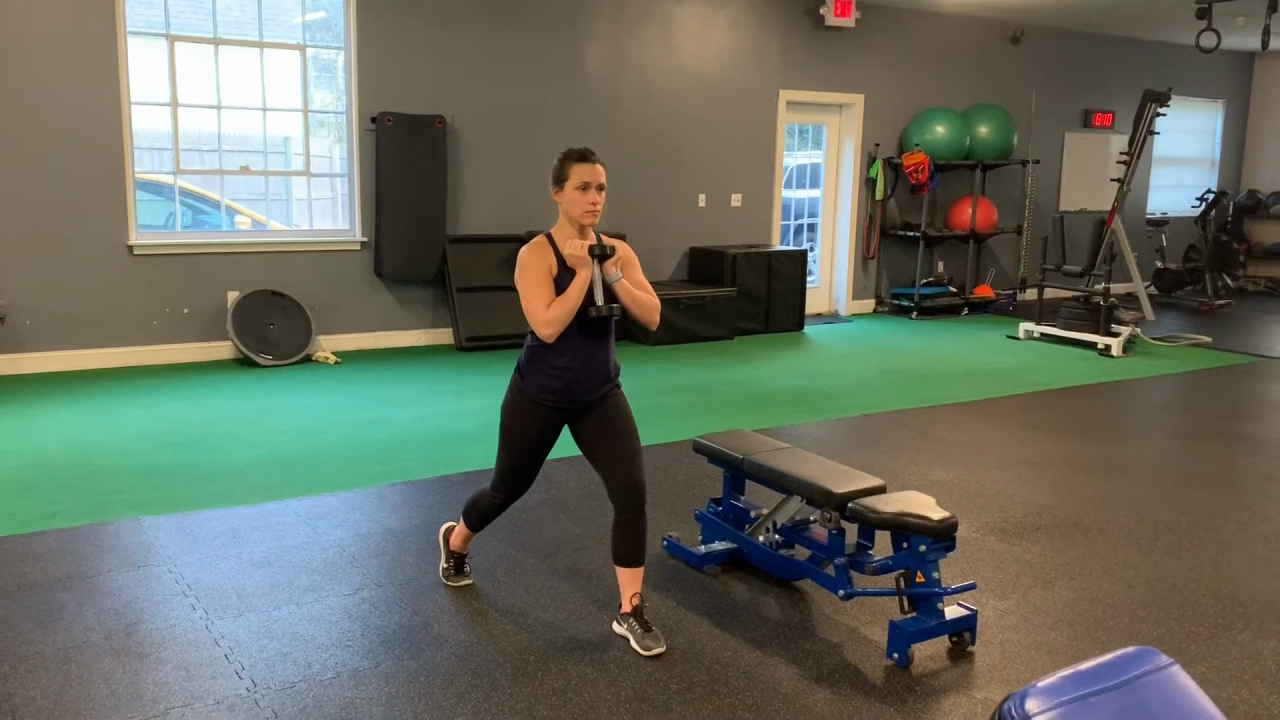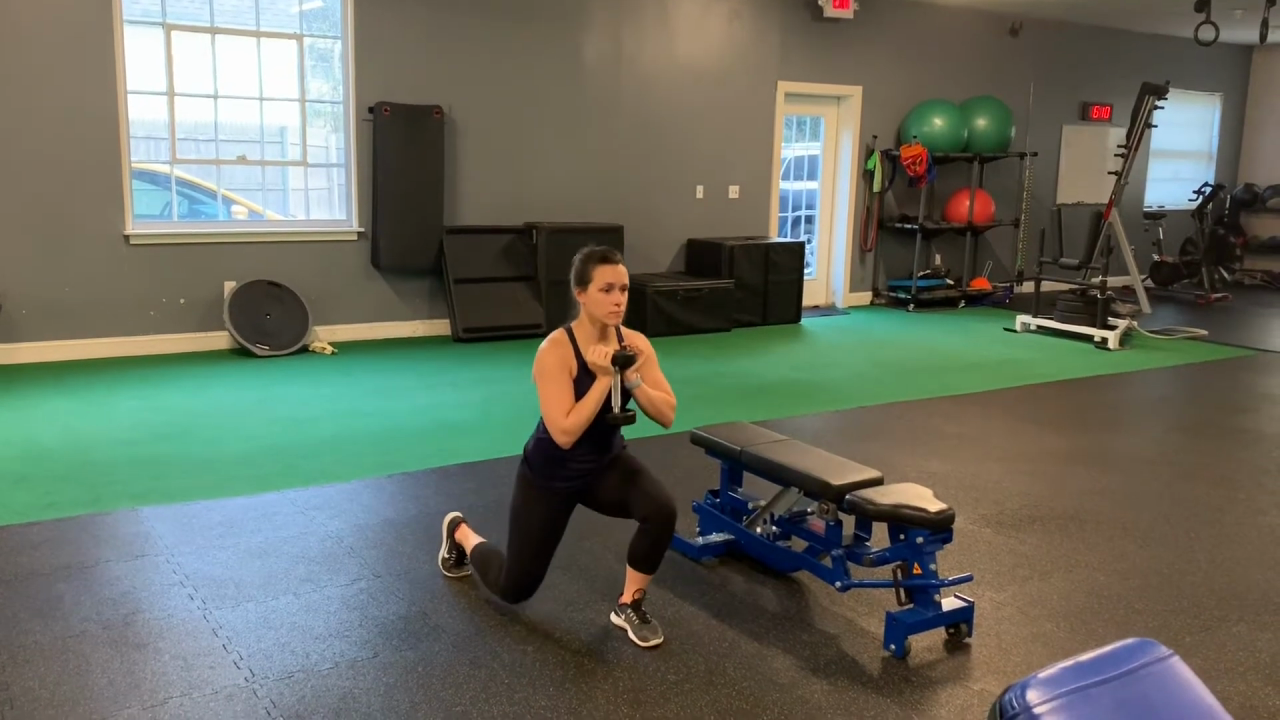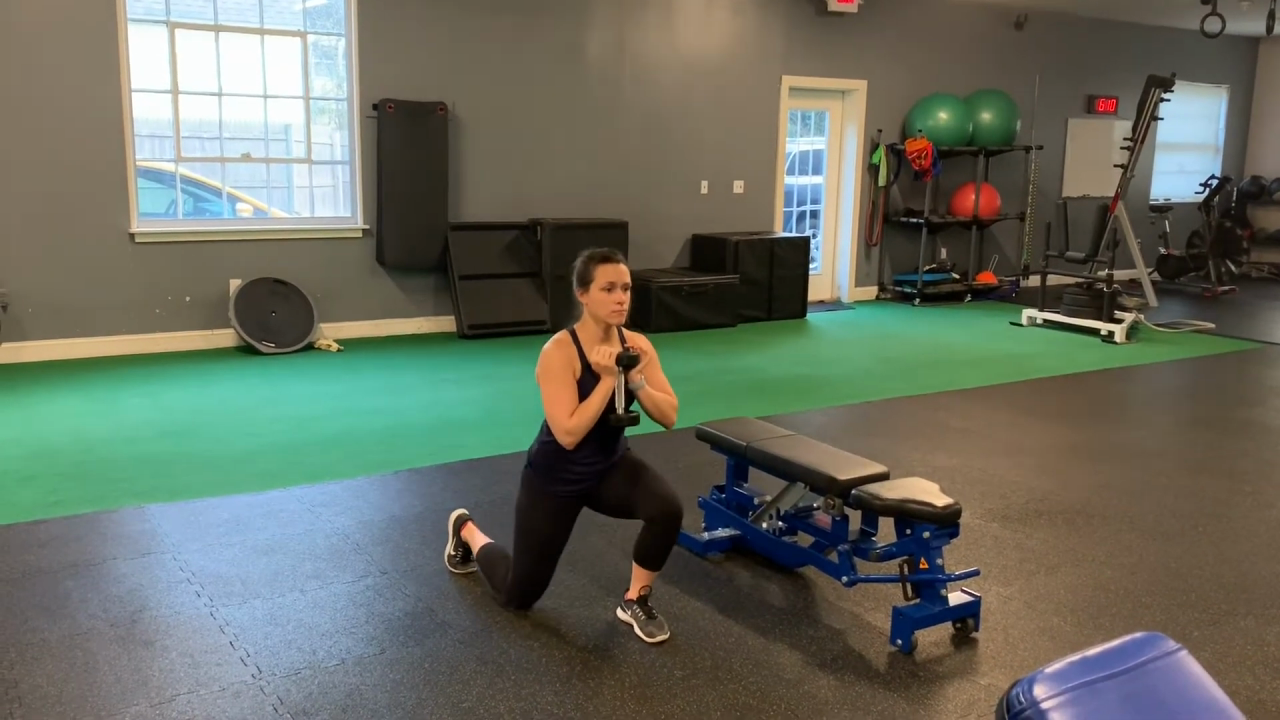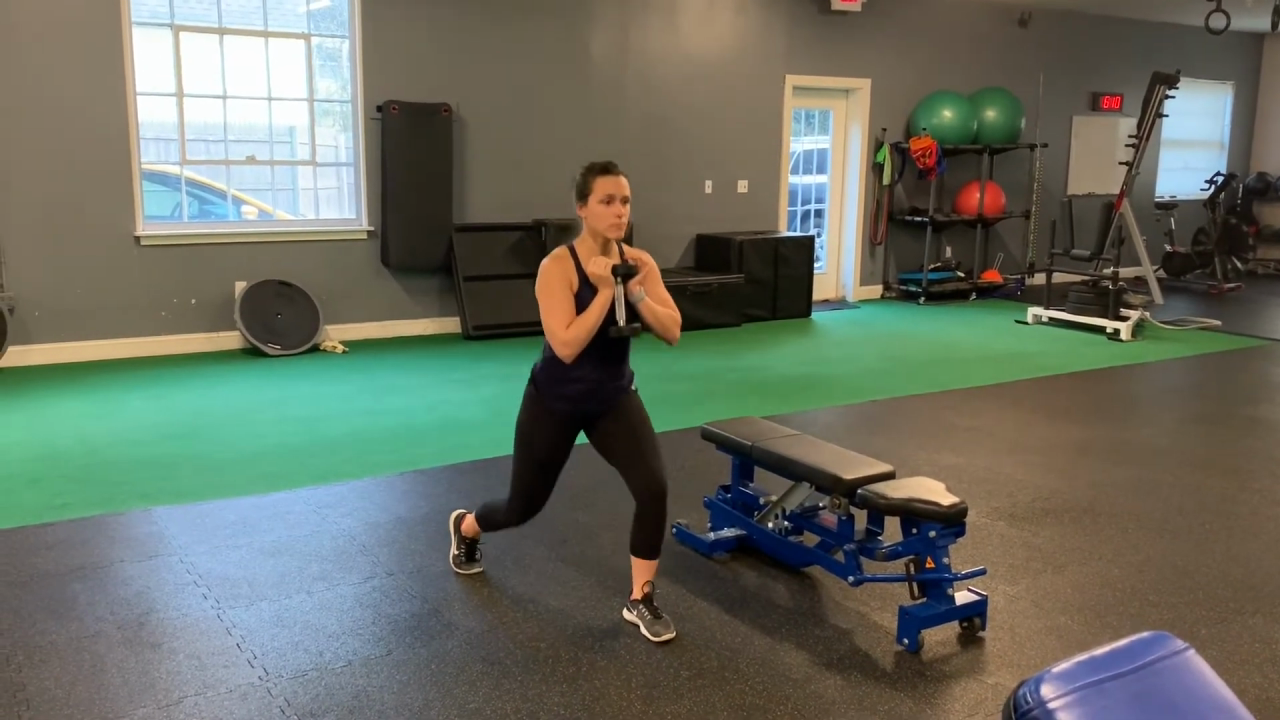
dt=1s
person 1, frame 1
left shoulder: (617, 250)
right shoulder: (536, 254)
left elbow: (652, 318)
right elbow: (546, 326)
left wrist: (612, 273)
right wrist: (582, 272)
left hip: (600, 394)
right hip: (539, 395)
left knee: (631, 494)
right knee: (506, 489)
left ankle: (630, 612)
right ankle: (454, 541)
person 1, frame 2
left shoulder: (635, 343)
right shoulder: (555, 350)
left elbow: (667, 414)
right elbow: (564, 432)
left wrist: (632, 379)
right wrist: (605, 377)
left hip: (606, 464)
right hip: (549, 476)
left knee: (662, 511)
right knee: (516, 588)
left ankle: (629, 606)
right ankle: (459, 532)
person 1, frame 3
left shoulder: (637, 345)
right shoulder: (559, 352)
left elbow: (670, 415)
right elbow: (568, 433)
left wrist: (635, 380)
right wrist: (608, 379)
left hip: (610, 465)
right hip: (555, 477)
left knee: (668, 509)
right knee: (521, 594)
left ankle: (635, 601)
right ankle: (465, 529)
person 1, frame 4
left shoulder: (640, 263)
right shoulder: (558, 266)
left elbow: (673, 332)
right elbow: (566, 346)
left wrist: (635, 291)
right wrist: (604, 291)
left hip: (614, 397)
right hip: (555, 400)
left knee: (653, 488)
right knee: (524, 505)
left ankle: (641, 600)
right ankle: (465, 527)
